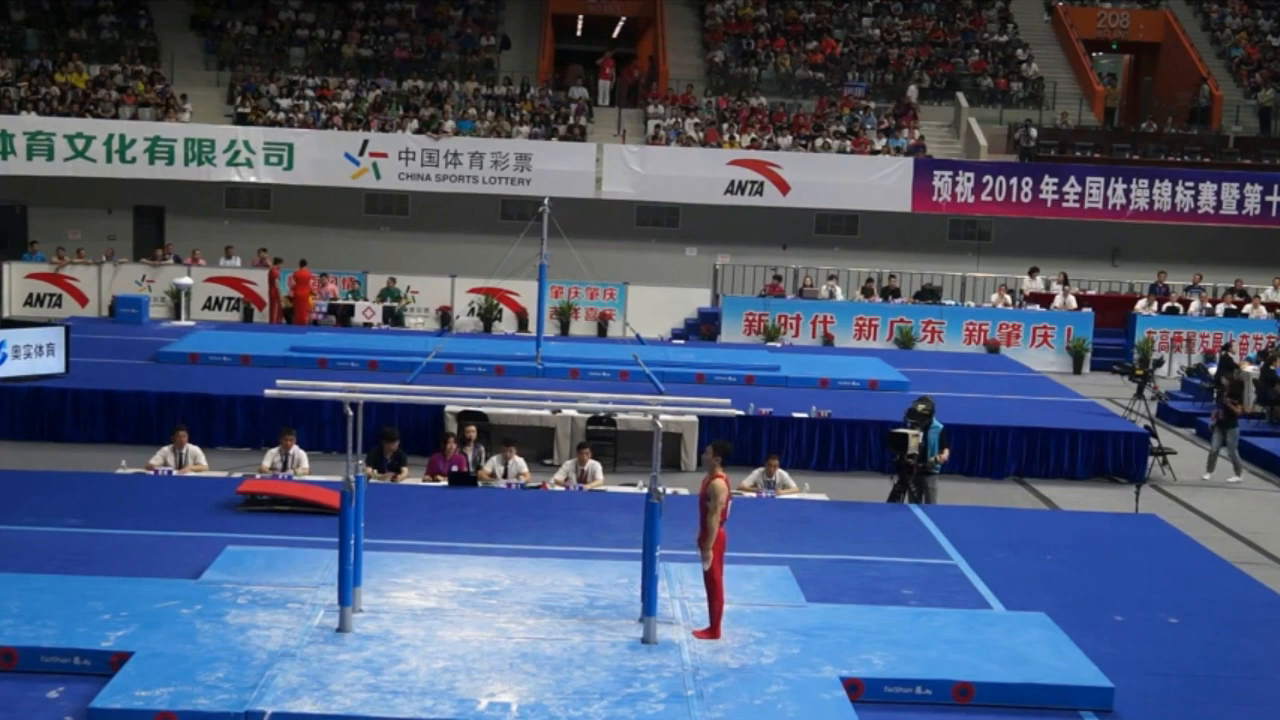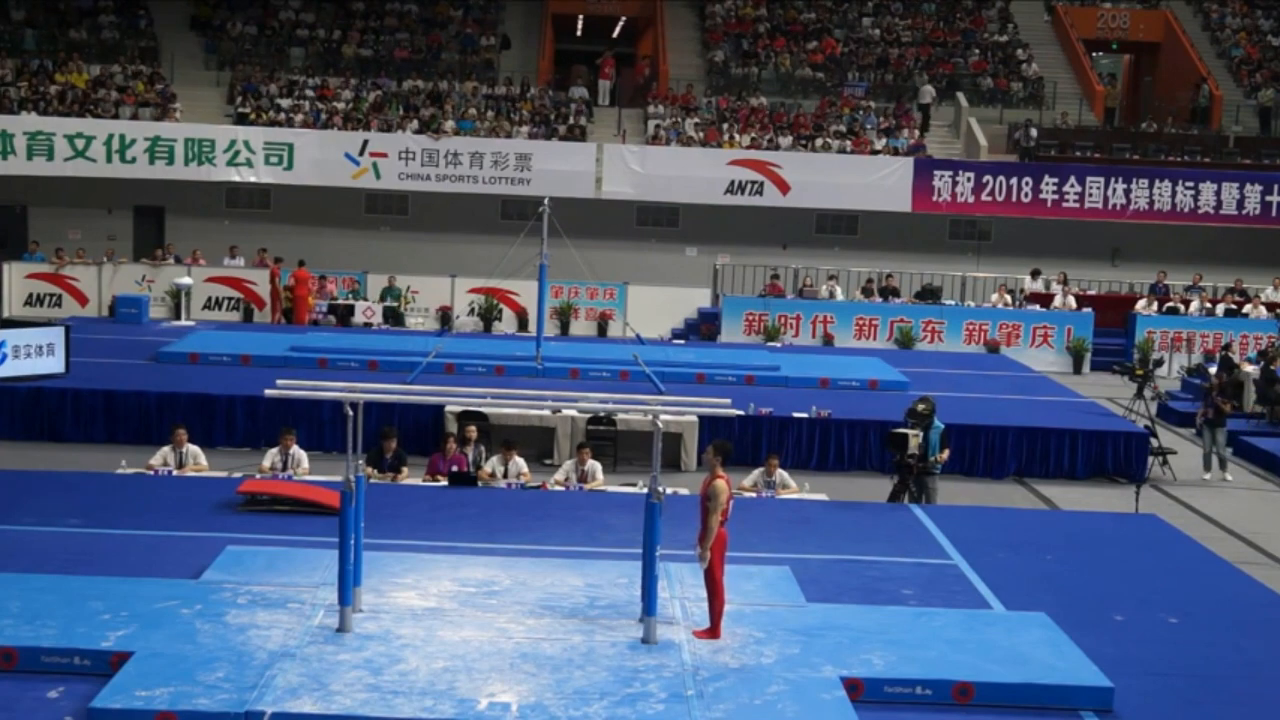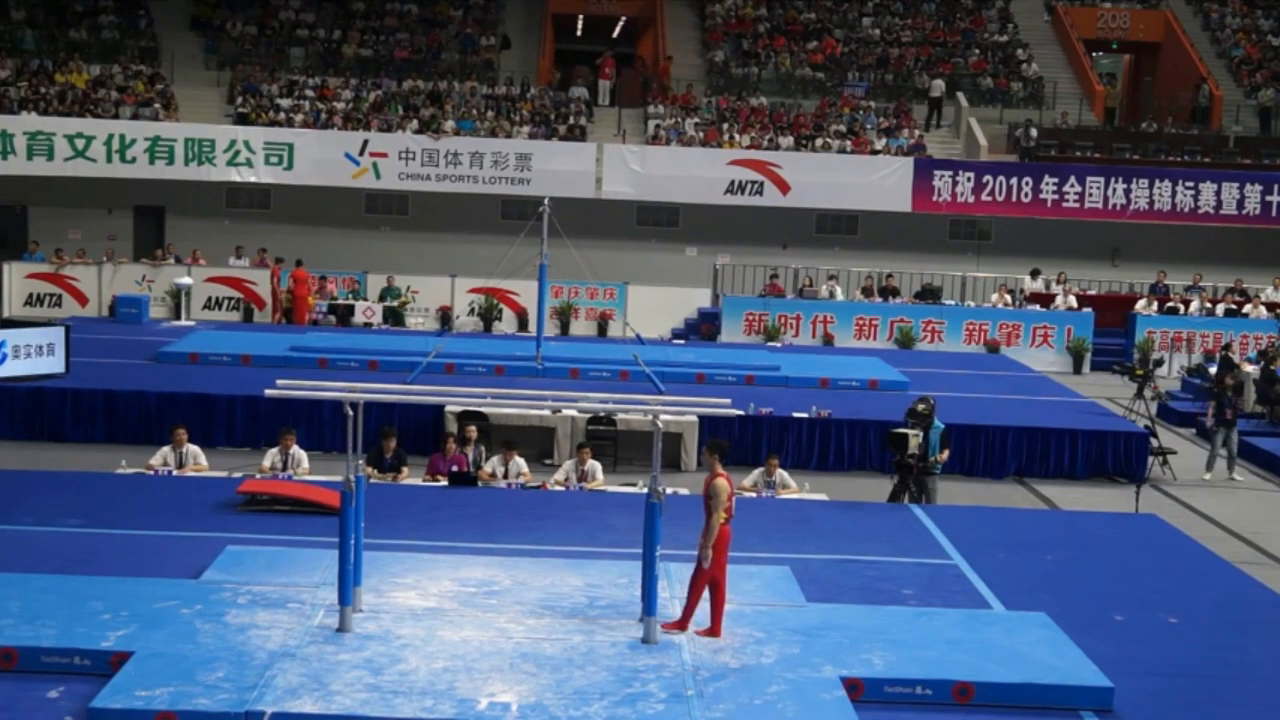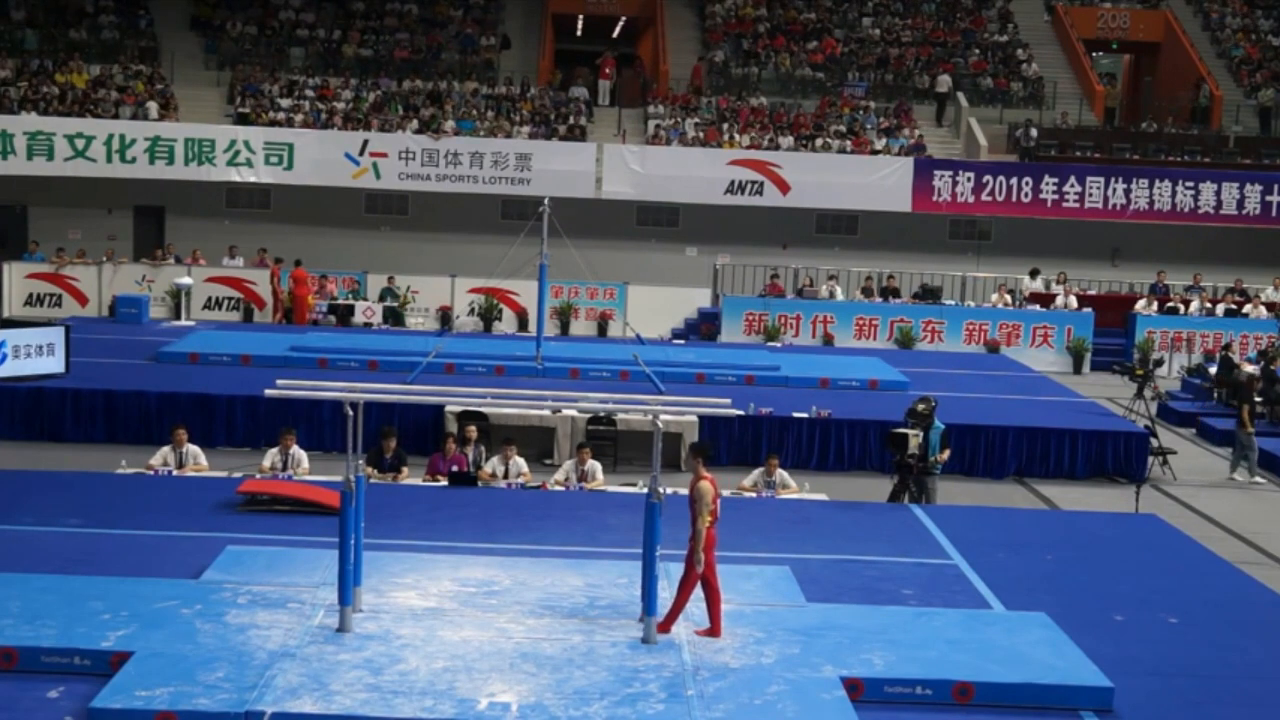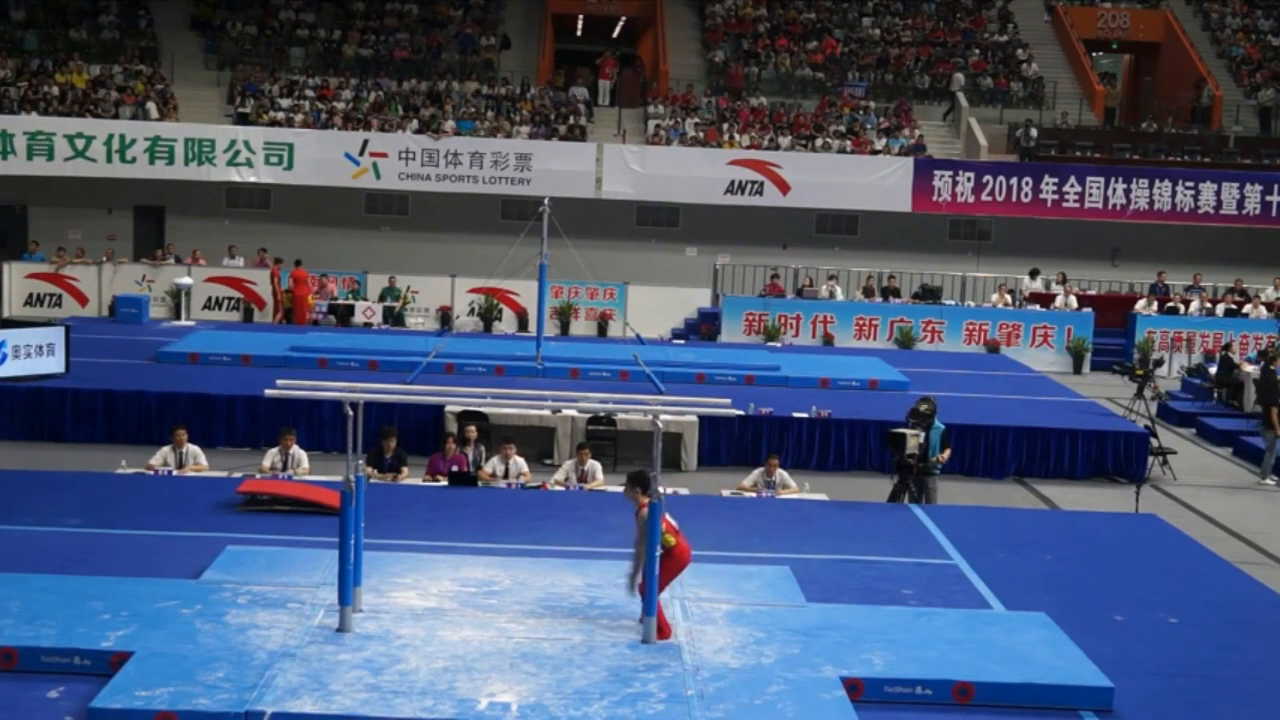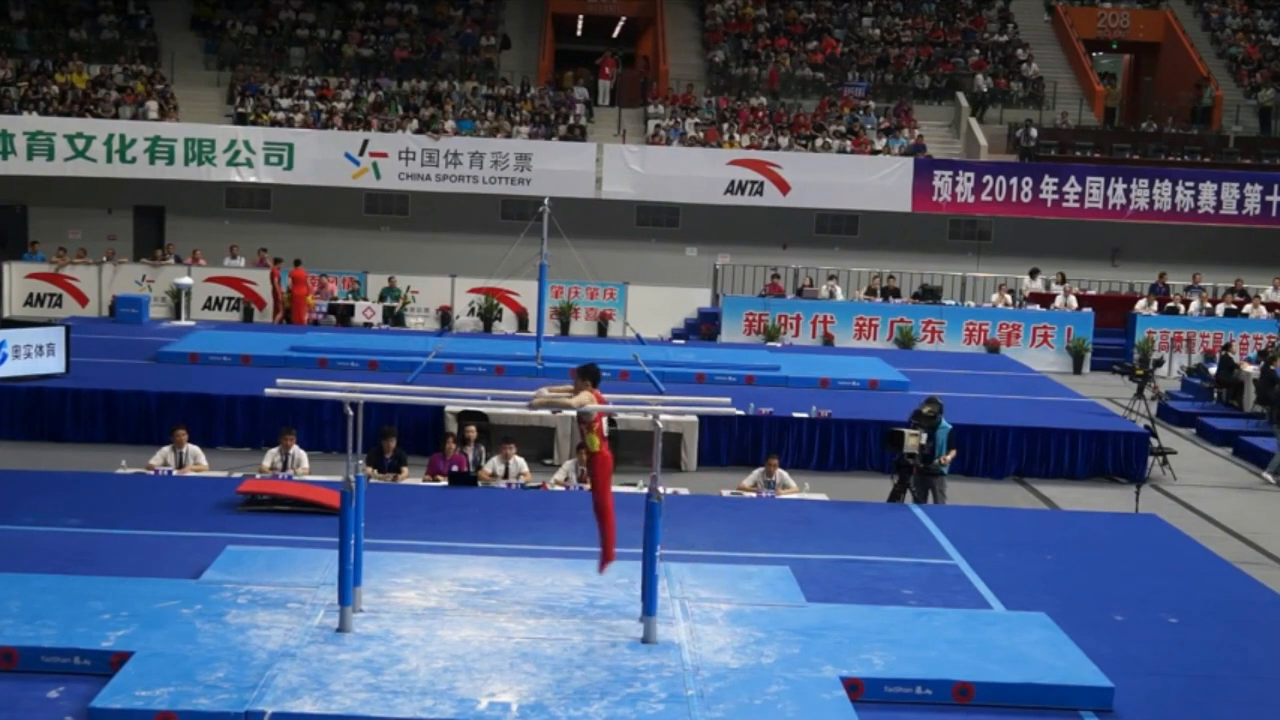
dt=0.7s
person 1, frame 1
left shoulder: (717, 484)
right shoulder: (710, 478)
left elbow: (714, 518)
left wrist: (708, 547)
right wrist: (702, 540)
left hip: (714, 538)
right hip: (708, 536)
left knee: (714, 584)
right knee: (710, 584)
left ankle: (714, 630)
right ankle: (712, 626)
person 1, frame 2
left shoulder: (718, 484)
right shoulder: (711, 478)
left elbow: (714, 518)
left wrist: (706, 547)
right wrist: (701, 540)
left hip: (714, 538)
right hip: (709, 536)
left knee: (715, 584)
right knee: (711, 584)
left ankle: (714, 630)
right ankle: (713, 627)
person 1, frame 3
left shoulder: (719, 483)
right shoulder: (714, 478)
left elbow: (717, 517)
left wrist: (707, 546)
right wrist: (705, 538)
left hip: (717, 536)
right hip: (715, 534)
left knee: (699, 579)
right knee: (716, 582)
left ankle: (683, 622)
right ankle: (715, 627)
person 1, frame 4
left shoulder: (702, 485)
right shoulder: (705, 480)
left elbow: (701, 521)
left wrist: (698, 551)
left hip: (702, 538)
right hip: (707, 536)
left knee: (687, 583)
right knee: (710, 583)
left ankle: (666, 624)
right ankle: (715, 627)
person 1, frame 5
left shoulder: (644, 513)
right shoulder: (648, 505)
left elbow: (643, 547)
right elbow: (641, 543)
left wrist: (635, 575)
right wrist: (635, 572)
left hip: (677, 554)
right hip: (677, 549)
left knee: (647, 589)
right knee: (647, 585)
left ankle: (663, 630)
right ankle: (656, 623)
person 1, frame 6
left shoulder: (587, 398)
right shoulder: (593, 395)
left elbow: (570, 403)
right elbow: (571, 390)
left wrist: (540, 403)
right wrist: (547, 391)
left hip: (598, 459)
right hip: (600, 456)
left knee: (602, 507)
right knee: (603, 508)
left ankle: (607, 552)
right ankle: (607, 552)
